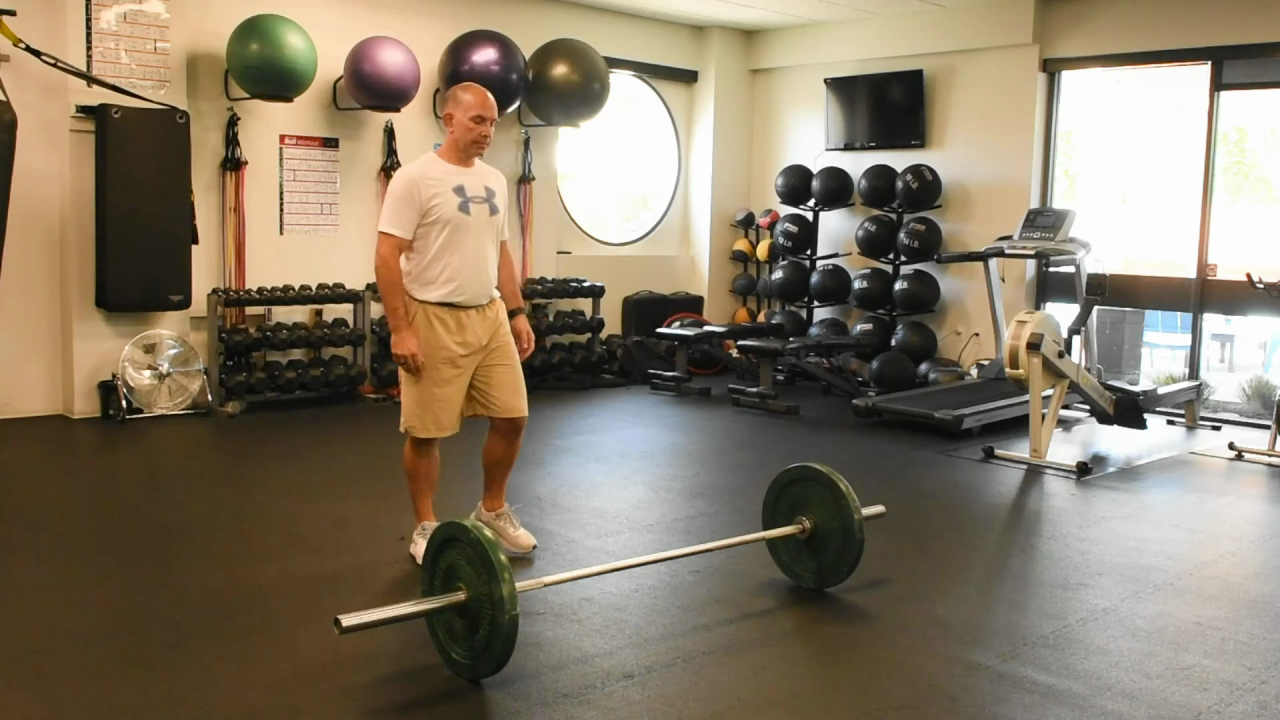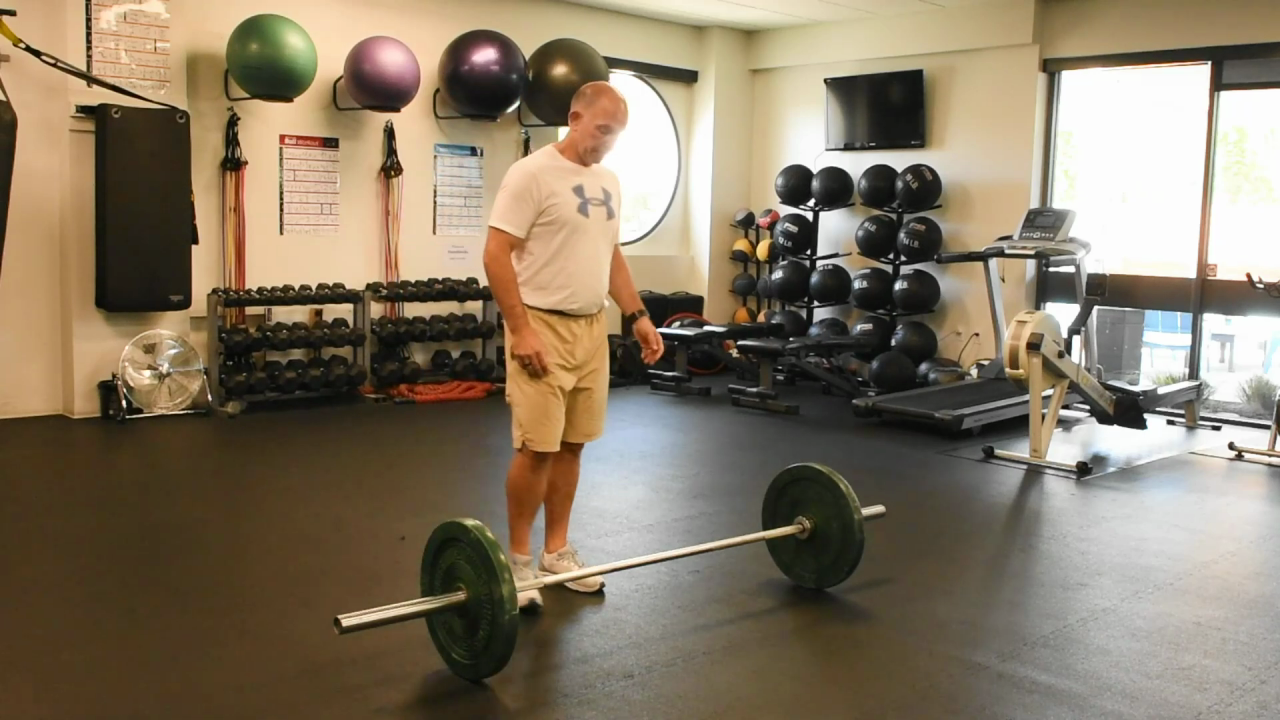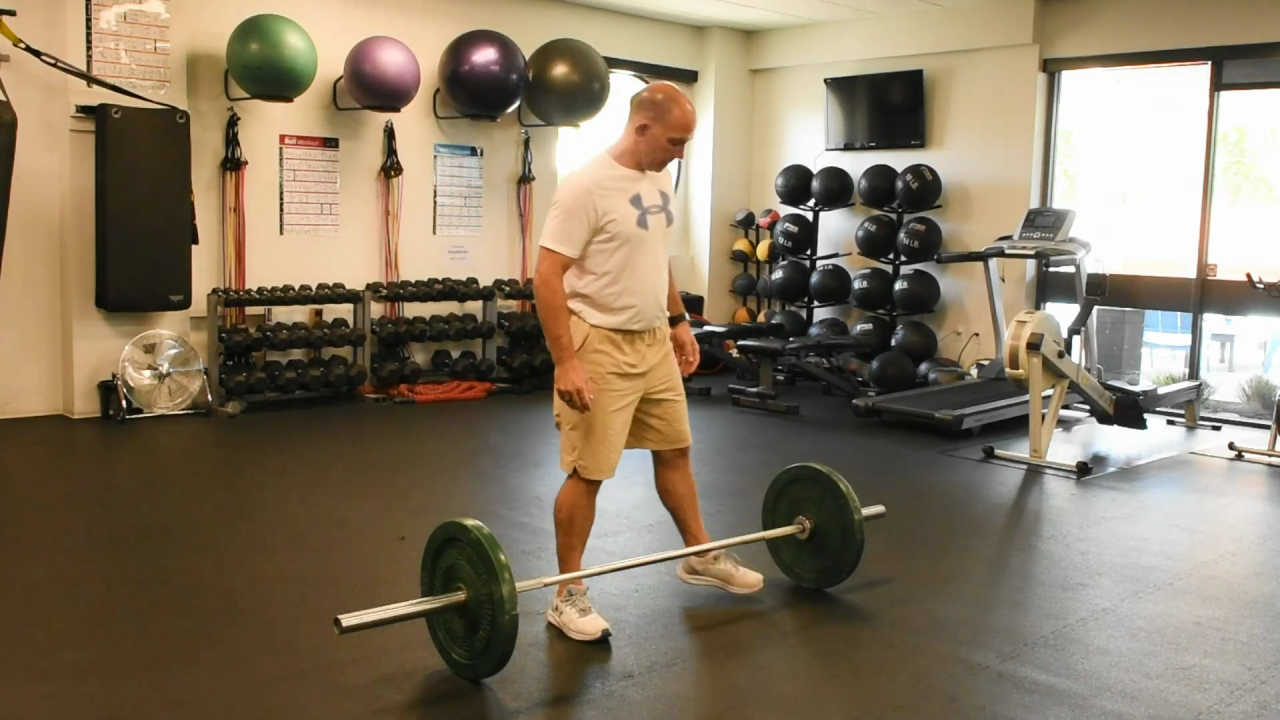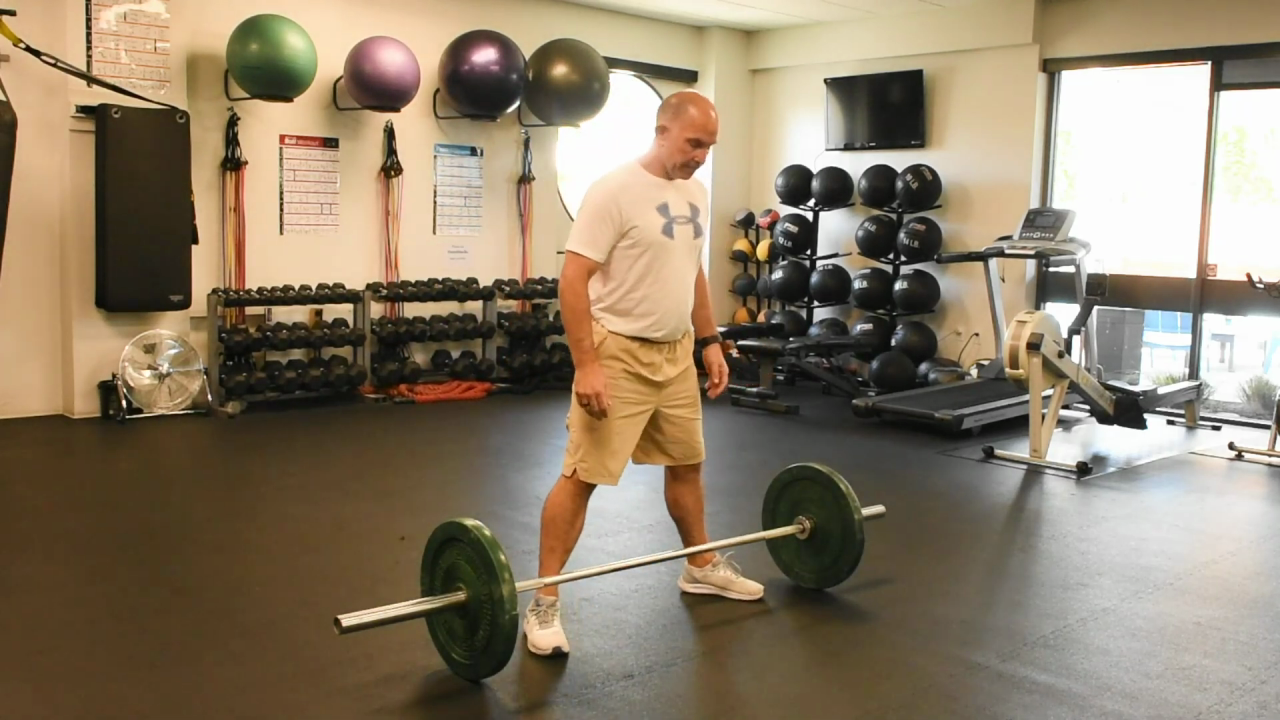
dt=1s
person 1, frame 1
left shoulder: (494, 180)
right shoulder: (416, 178)
right elbow: (387, 258)
left wrist: (518, 313)
right wrist: (401, 329)
left hip: (489, 317)
right hip: (434, 320)
left knee: (511, 418)
right knee: (425, 432)
left ankle: (494, 510)
right ankle: (426, 527)
person 1, frame 2
left shoulder: (608, 181)
right shoulder: (532, 174)
right elbow: (497, 254)
left wrist: (638, 317)
right wrist: (521, 329)
left hip: (591, 328)
right hip: (542, 327)
left knee: (570, 444)
right knee: (537, 447)
left ankle: (558, 551)
right ankle: (518, 560)
person 1, frame 3
left shoulder: (659, 181)
right shoulder: (586, 187)
right elbow: (547, 274)
left wrist: (677, 323)
right wrist: (565, 360)
left hip: (652, 342)
right hip: (600, 346)
left knee: (675, 449)
right knee: (587, 471)
left ankle: (701, 556)
right ankle: (567, 595)
person 1, frame 4
left shoulder: (694, 194)
right shoulder: (614, 191)
right elbow: (573, 280)
left wrist: (710, 342)
right wrist: (586, 365)
left hip: (675, 354)
right hip: (619, 354)
left knee: (687, 462)
right knee: (580, 475)
left ankle: (701, 565)
right ankle: (544, 602)
